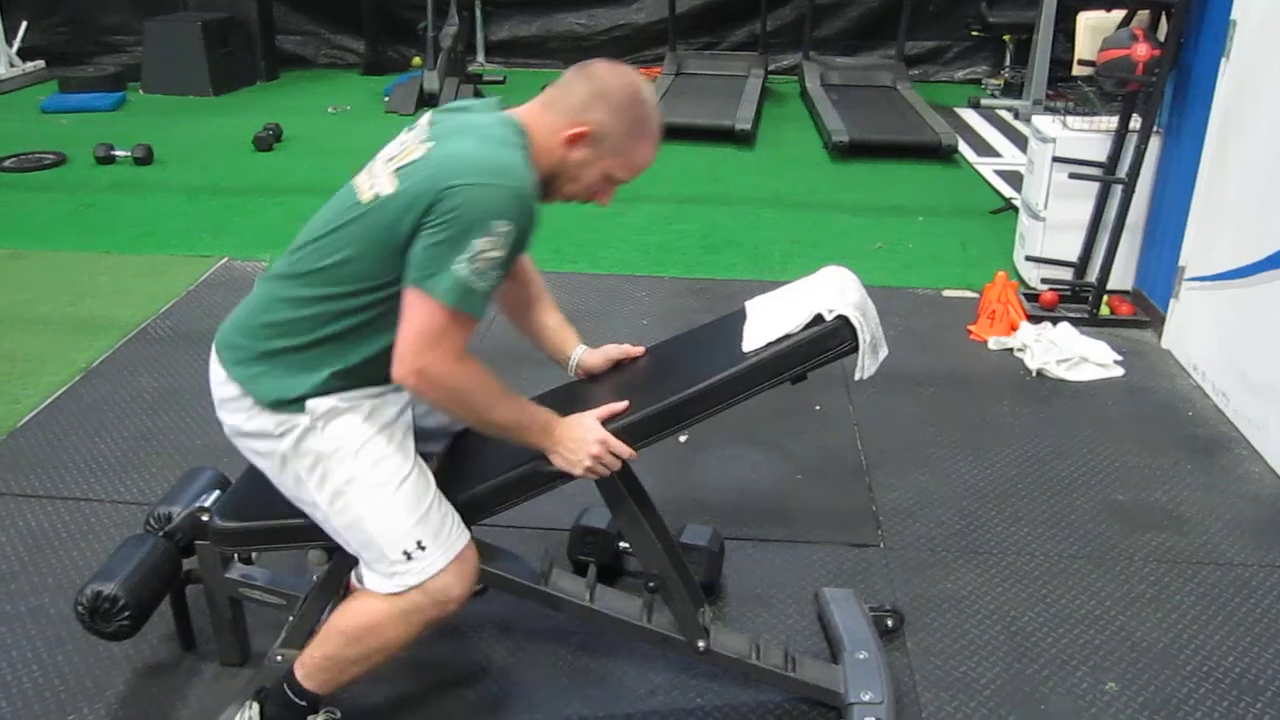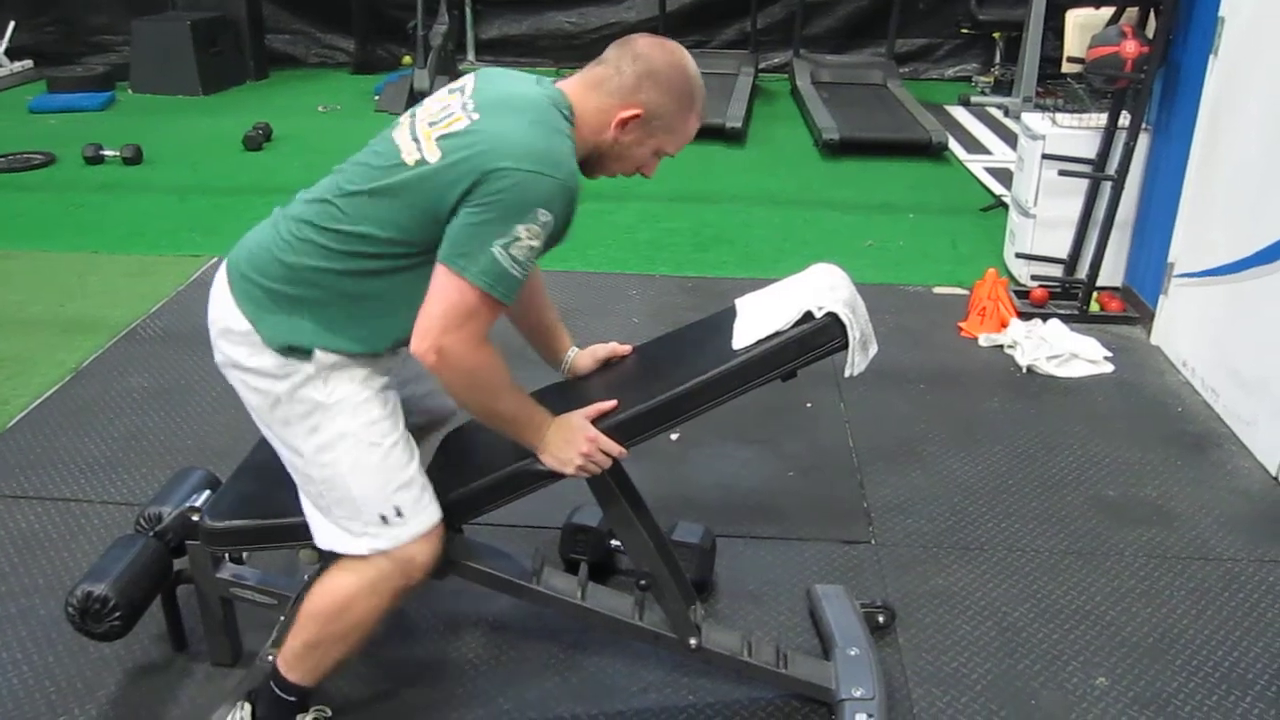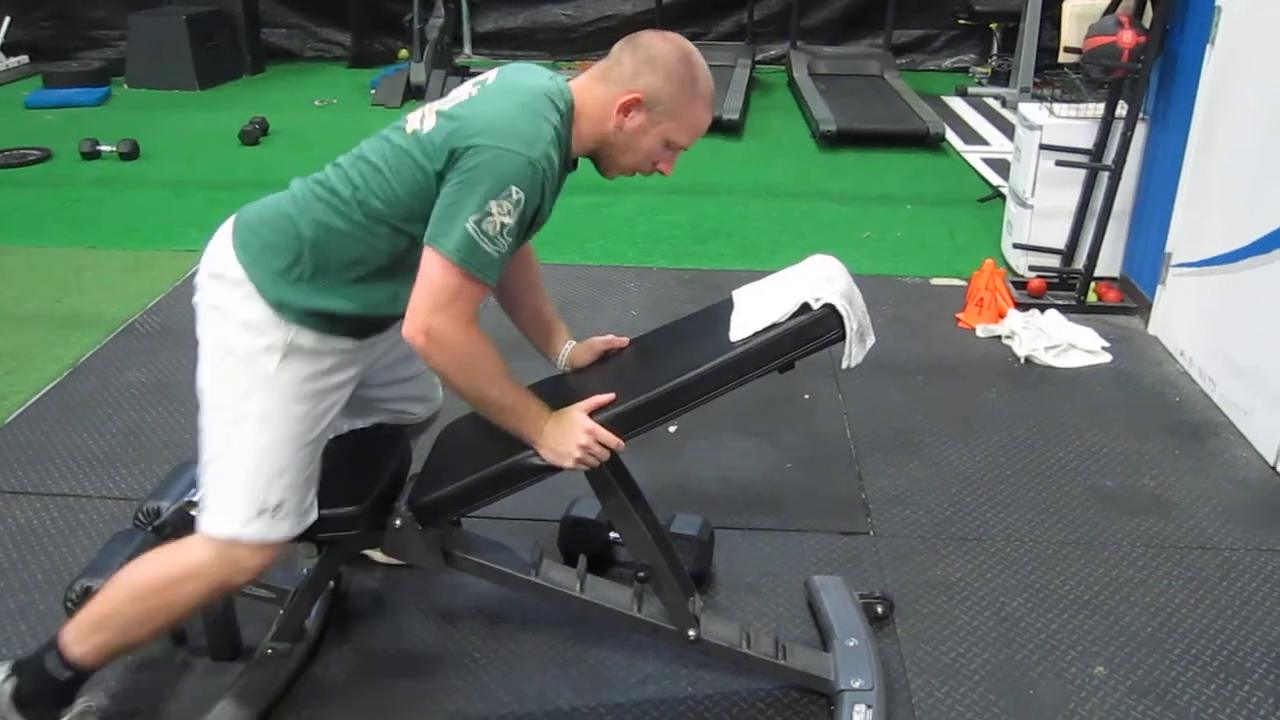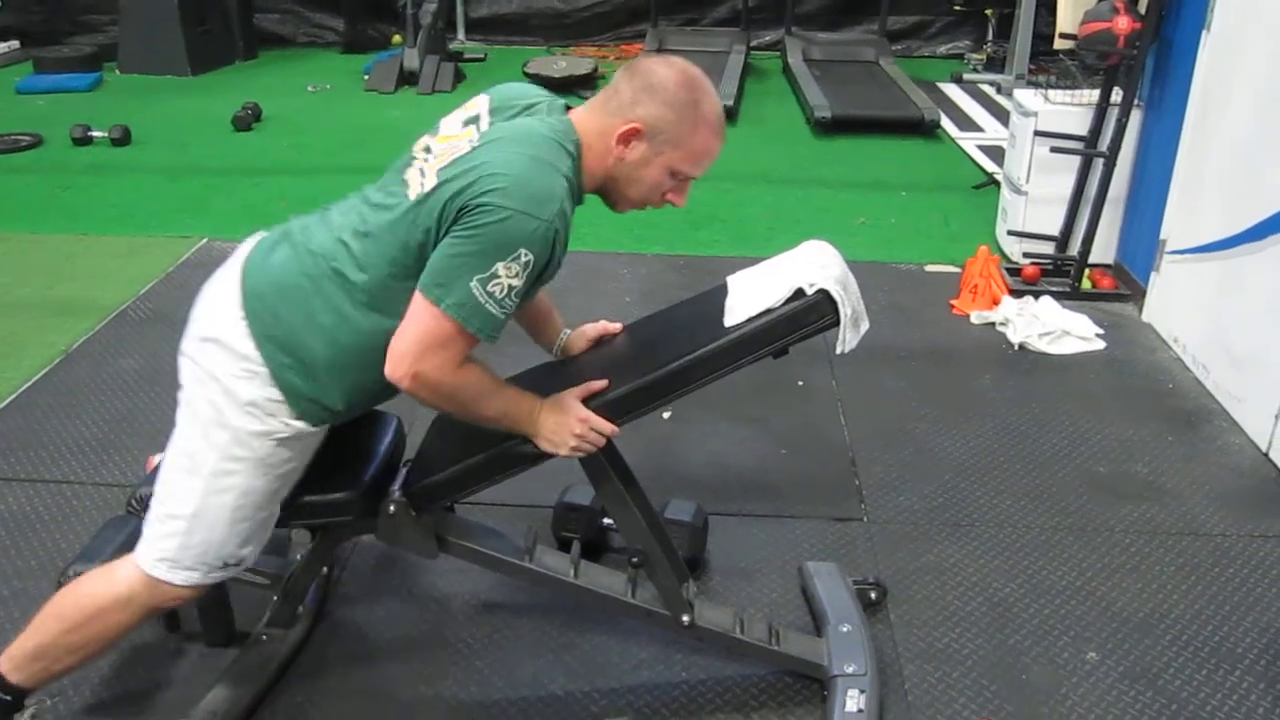
dt=0.4s
person 1, frame 1
left shoulder: (479, 124)
right shoulder: (489, 186)
left elbow: (510, 273)
right elbow: (424, 367)
left wrist: (579, 355)
right wrist: (552, 434)
left hip: (346, 354)
right hip: (291, 398)
left knee: (496, 414)
right knee: (442, 581)
left ankle: (388, 553)
person 1, frame 2
left shoulder: (510, 90)
right shoulder: (537, 171)
right elbow: (444, 345)
left wrist: (567, 356)
right wrist: (545, 436)
left hip: (289, 282)
right hip: (284, 332)
left knee: (432, 405)
right knee: (405, 549)
left ankle: (339, 502)
person 1, frame 3
left shoulder: (541, 94)
right shoulder: (515, 144)
left elbow: (505, 247)
right elbow: (434, 325)
left wrist: (564, 350)
right wrist: (542, 427)
right hip: (270, 306)
left knee: (415, 408)
right knee: (243, 546)
person 1, frame 4
left shoulder: (524, 105)
right shoulder: (528, 201)
right elbow: (418, 365)
left wrist: (560, 340)
right wrist: (538, 420)
left hip: (273, 277)
right hip: (265, 364)
right knee: (171, 576)
left ankle: (178, 464)
